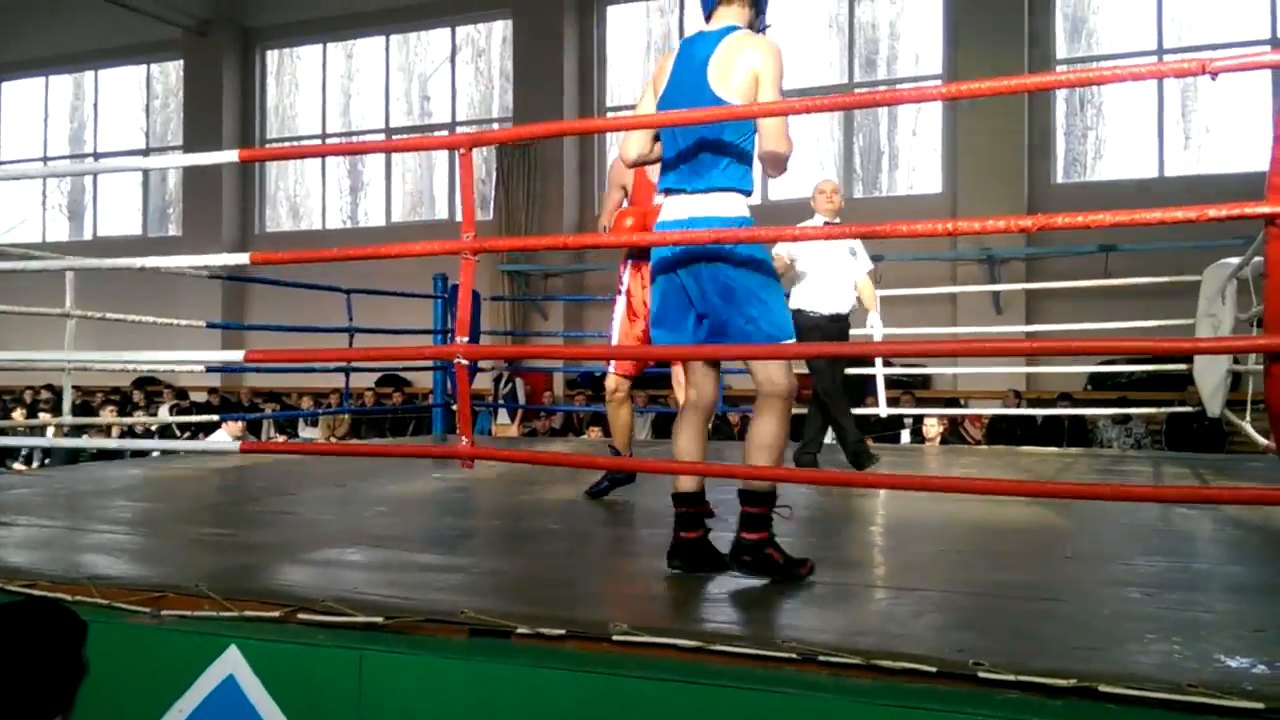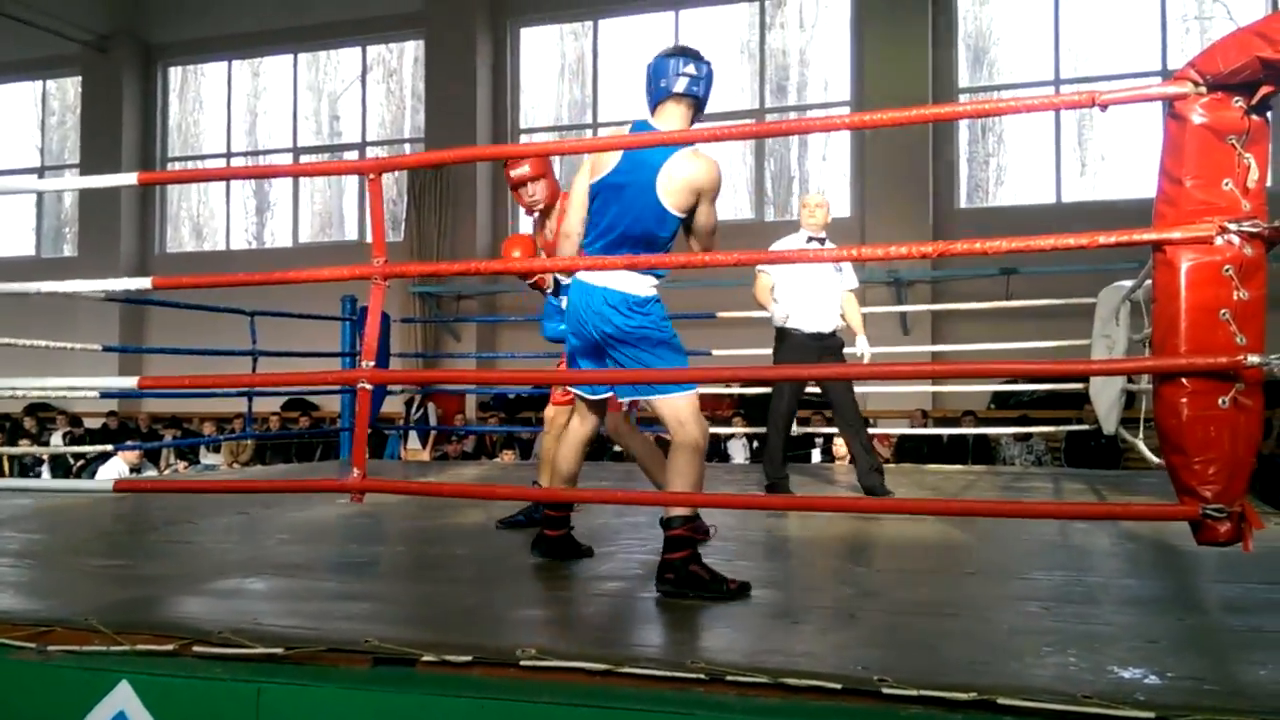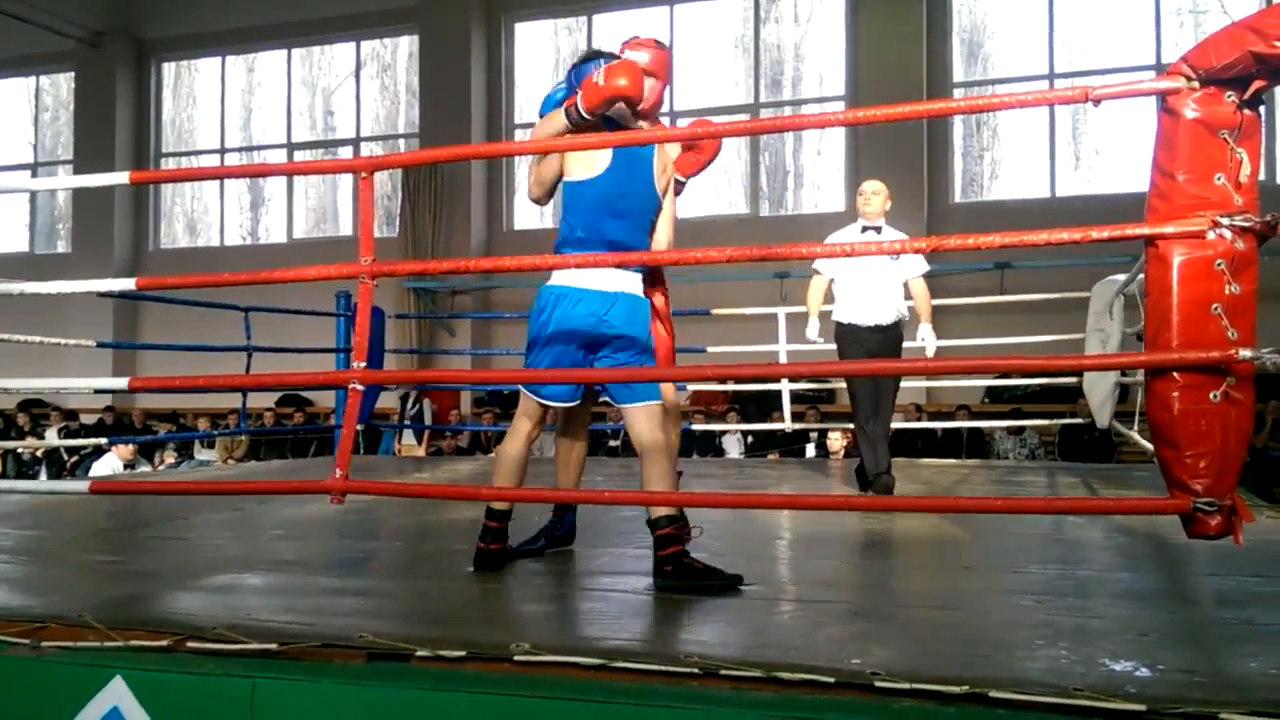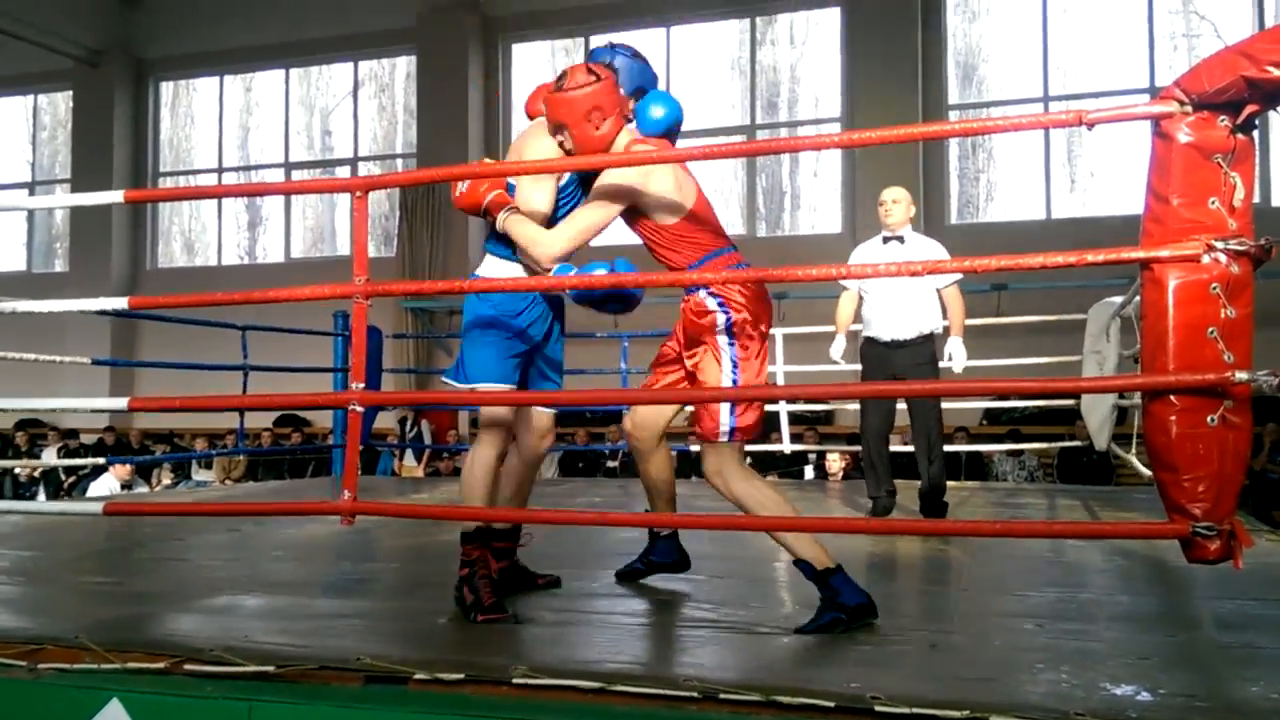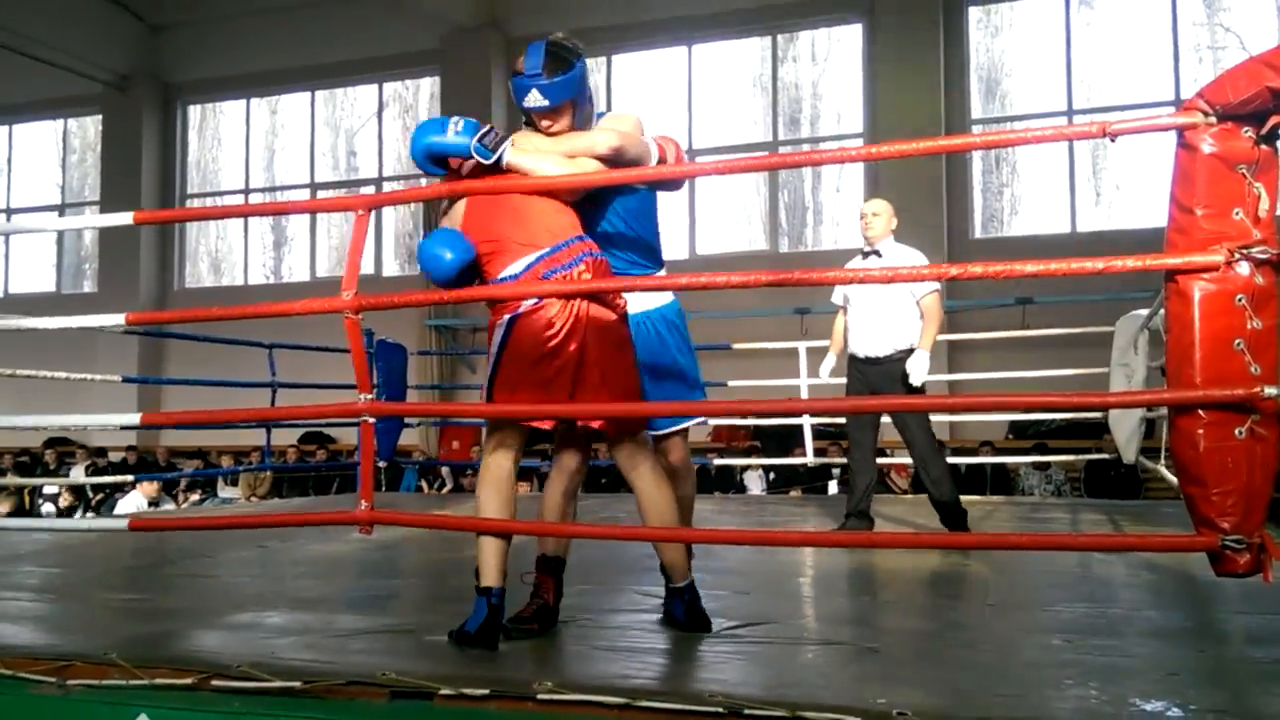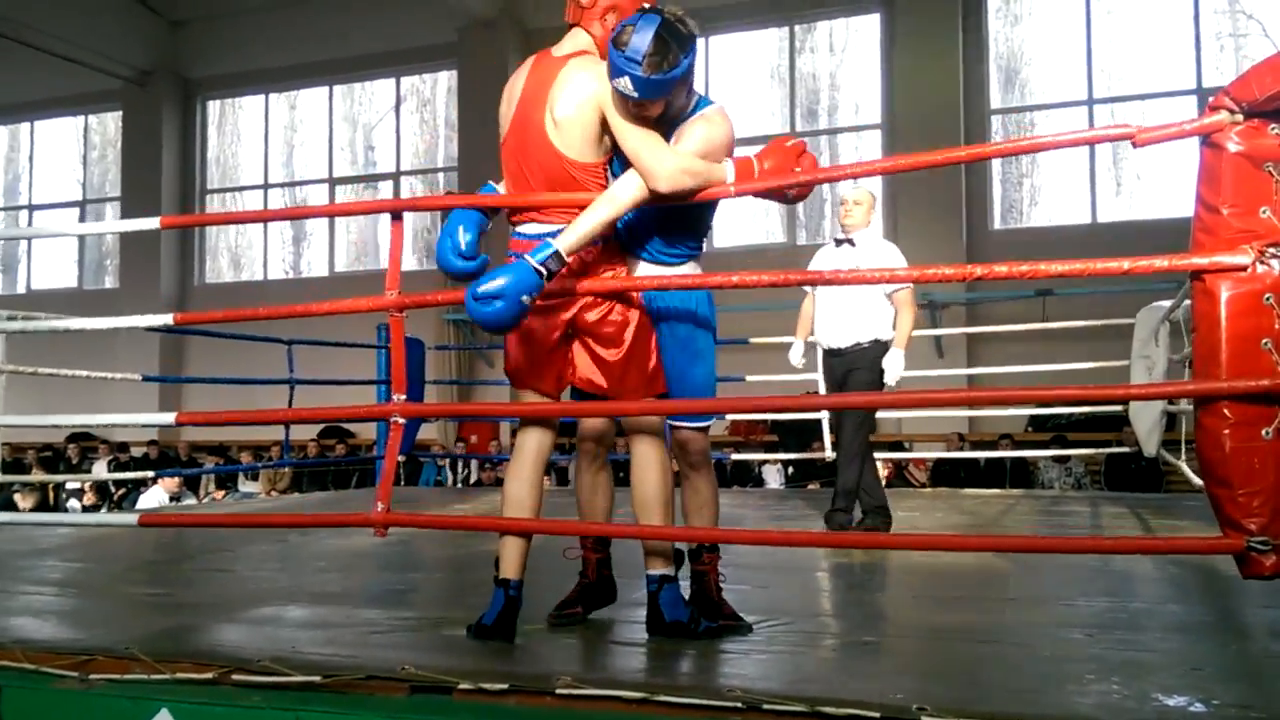
dt=0.7s
person 1, frame 1
left shoulder: (670, 60)
right shoulder: (758, 51)
left elbow: (632, 151)
right elbow: (774, 159)
left hip: (668, 230)
right hip: (724, 228)
left knee: (699, 393)
right knee: (774, 389)
left ankle: (688, 533)
right ankle: (754, 538)
person 1, frame 2
left shoulder: (609, 146)
right shoulder: (703, 166)
left elbow: (564, 230)
right elbow: (701, 238)
left wrist: (558, 287)
left hip: (585, 295)
right hip: (634, 306)
left knee: (590, 414)
right knee: (689, 431)
left ankle: (552, 529)
right ankle: (679, 562)
person 1, frame 3
left shoulder: (569, 136)
right shoulder: (661, 152)
left elbow: (537, 190)
right elbow: (660, 248)
left wrist: (573, 112)
left hip: (563, 298)
right hip: (624, 305)
left knee: (527, 419)
right knee: (652, 439)
left ankle: (492, 541)
right ankle: (672, 557)
person 1, frame 4
right shoulder: (543, 141)
right elbow: (530, 226)
left hip: (541, 308)
right hip: (504, 295)
left knee: (538, 436)
right knee: (496, 428)
left ankle: (501, 556)
right ankle: (474, 569)
person 1, frame 5
left shoulder: (624, 133)
right shoulder: (532, 156)
left elbow: (576, 166)
left hip: (651, 314)
left knee: (673, 453)
right knee: (570, 453)
right ankle: (545, 592)
person 1, frame 6
left shoulder: (709, 126)
right shoulder: (623, 106)
left elbow: (633, 192)
left hip: (677, 294)
left knee: (693, 443)
right knee: (593, 432)
left ankle: (706, 587)
right ankle: (596, 571)
person 2, frame 1
right shoulder: (624, 168)
right elbow: (606, 222)
right wrist: (614, 229)
right hip: (638, 276)
left knee: (685, 383)
right knee: (616, 384)
right ankle: (621, 463)
person 2, frame 2
right shoulder: (537, 232)
right elbow: (551, 293)
right wrist: (530, 277)
left knee: (616, 419)
right knee: (555, 415)
right ankle: (542, 503)
person 2, frame 3
left shoulder: (669, 141)
right shoulder: (590, 135)
right elbow: (538, 193)
left wrist: (679, 175)
left hip: (642, 281)
left knee: (665, 397)
right knee: (573, 400)
right ankle: (563, 519)
person 2, frame 4
left shoulder: (625, 173)
right shoulder: (640, 148)
left elbow: (552, 251)
left wrist: (500, 210)
left hip: (724, 309)
right hip: (710, 304)
left knee: (721, 463)
right knee: (642, 425)
left ankle: (844, 591)
right ankle: (664, 542)
person 2, frame 5
left shoulder: (449, 220)
right shoulder: (521, 151)
left hip: (526, 308)
right hip: (591, 288)
left knee: (500, 451)
right knee: (633, 448)
left ankle: (486, 608)
right ankle: (684, 596)
person 2, frame 6
left shoulder: (519, 77)
right shoulder: (601, 78)
right elbow: (666, 175)
right wrist: (754, 171)
left hip: (525, 267)
right hip: (591, 270)
left knee: (534, 432)
right knee: (644, 428)
left ankle: (505, 597)
right ankle: (663, 595)
person 3, frame 1
left shoulder: (852, 240)
left elbow: (863, 280)
right elbow: (777, 266)
left wrist: (873, 310)
right wrist: (787, 261)
left hip: (839, 322)
right hip: (809, 319)
left knee: (828, 386)
right knee: (827, 384)
left ankle: (807, 453)
right ankle: (856, 448)
person 3, frame 2
right shoulder: (782, 248)
left elbow: (847, 299)
right elbow: (761, 286)
left wrist: (861, 335)
right wrist: (773, 305)
left hip: (829, 341)
right hip: (793, 338)
left knee: (847, 406)
right knee: (783, 409)
left ankle: (870, 477)
right ankle: (775, 478)
person 3, frame 3
left shoulder: (902, 242)
right shoulder: (838, 240)
left elbow: (918, 286)
right elbow: (819, 281)
left wrist: (925, 323)
right wrist: (813, 317)
left hip: (889, 333)
right hip: (852, 333)
left knee: (882, 408)
right knee: (865, 406)
left ankle: (870, 471)
right ankle: (880, 475)
person 3, frame 4
left shoulder: (930, 250)
right shoulder: (862, 253)
left elbow: (952, 295)
right elbow: (849, 297)
left wrist: (956, 337)
right wrist: (840, 335)
left hip: (919, 350)
right hip: (876, 350)
left knee: (927, 426)
right knee: (873, 426)
left ankle: (933, 502)
right ankle: (882, 497)
person 3, frame 5
left shoulder: (910, 260)
right shoulder: (851, 268)
left elbow: (932, 310)
right elbow: (843, 316)
left wrist: (922, 352)
right wrist: (833, 354)
left hip: (899, 365)
right hip: (860, 367)
left knee: (920, 440)
right knee: (859, 443)
left ankle: (952, 513)
right ankle: (857, 517)
person 3, frame 6
left shoulder: (883, 252)
right shoulder: (823, 255)
left elbow: (905, 304)
right elbow: (810, 300)
left wrist: (897, 350)
right wrist: (800, 340)
left hip: (867, 355)
right hip: (832, 357)
left knee: (852, 435)
right knee: (850, 437)
left ankle: (841, 513)
right ankle: (876, 513)
